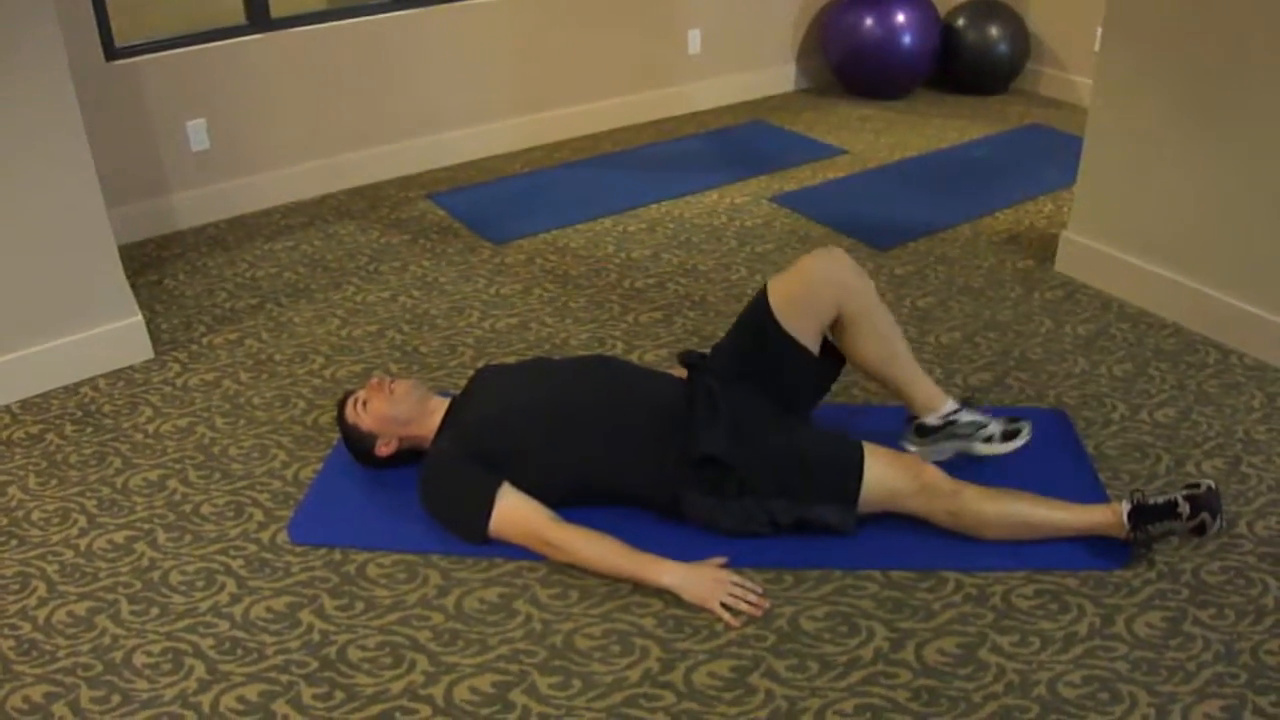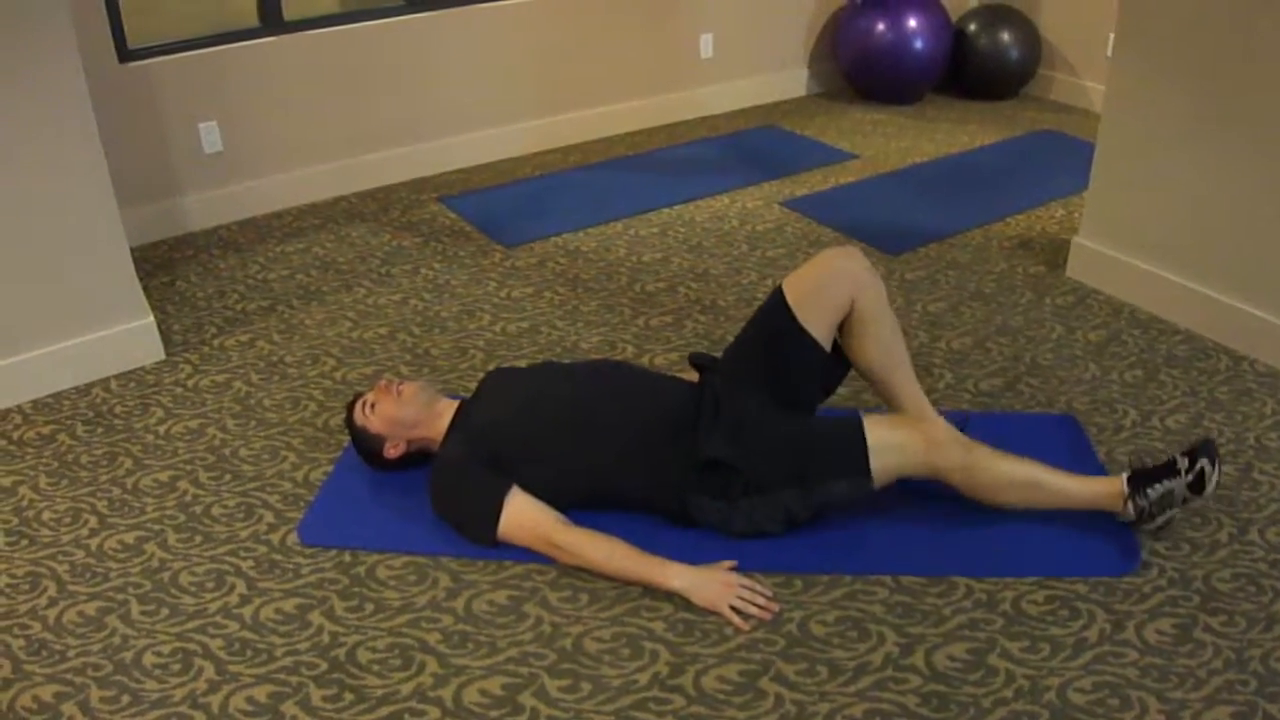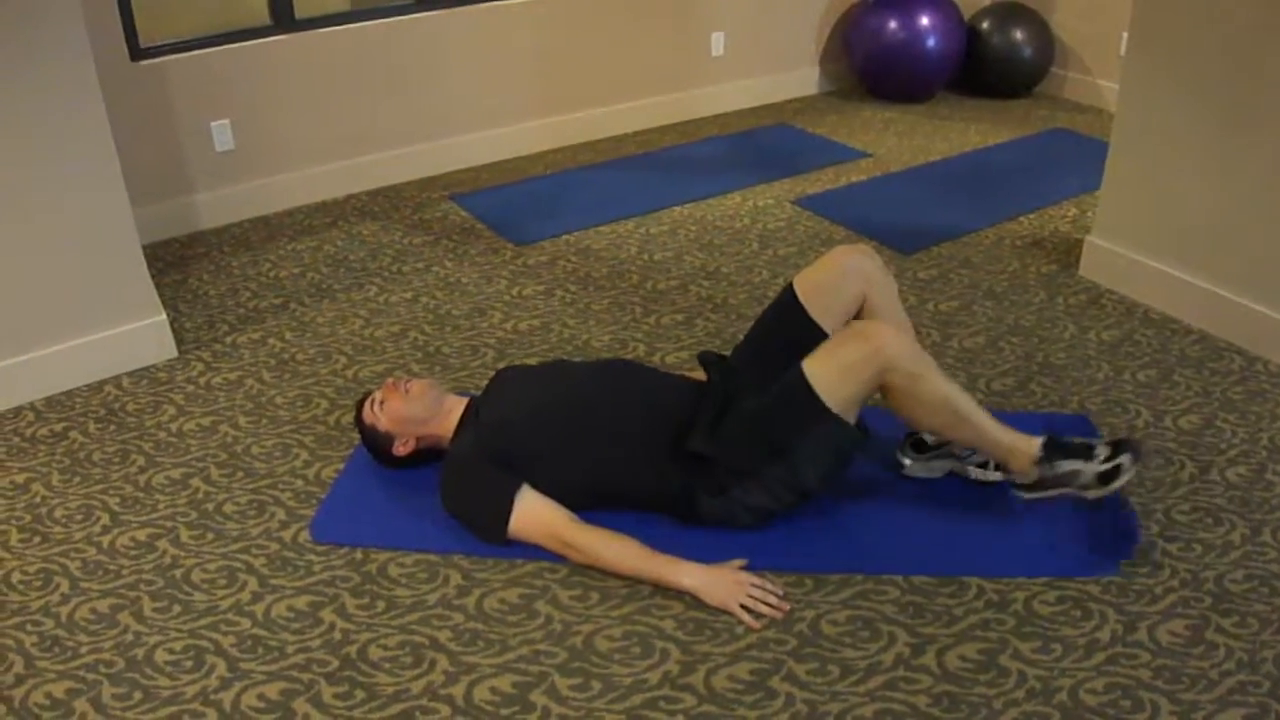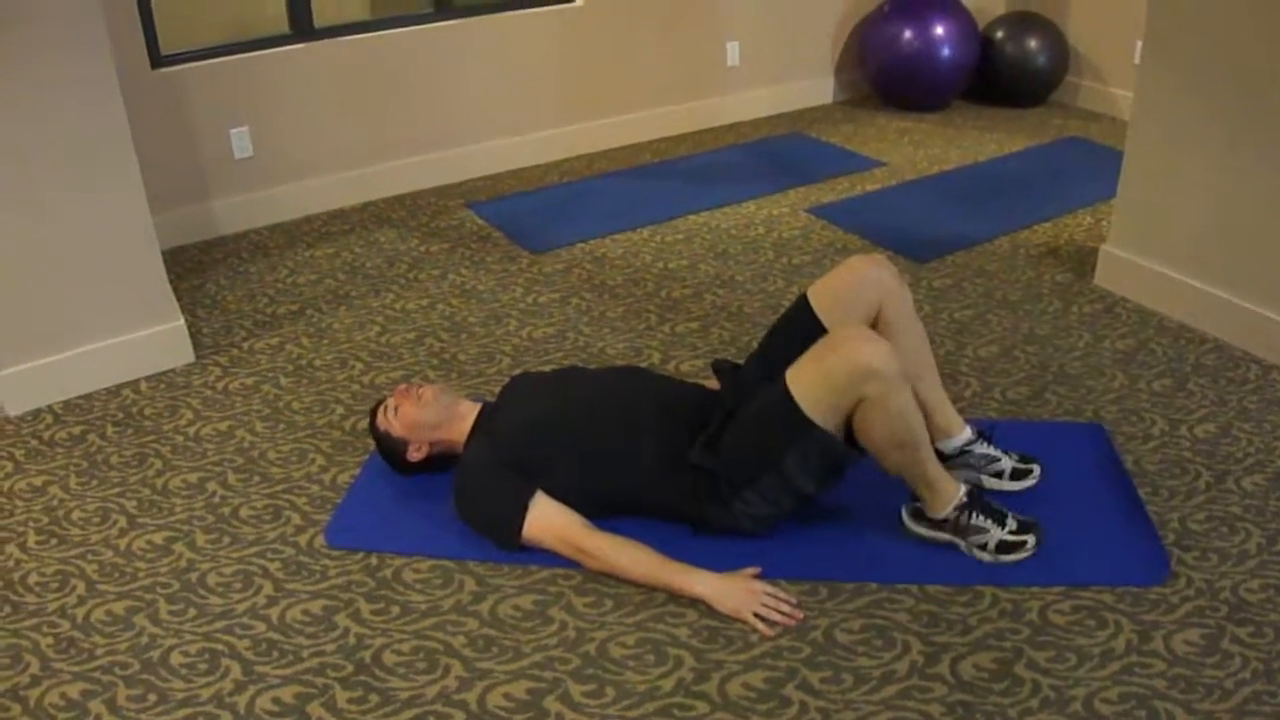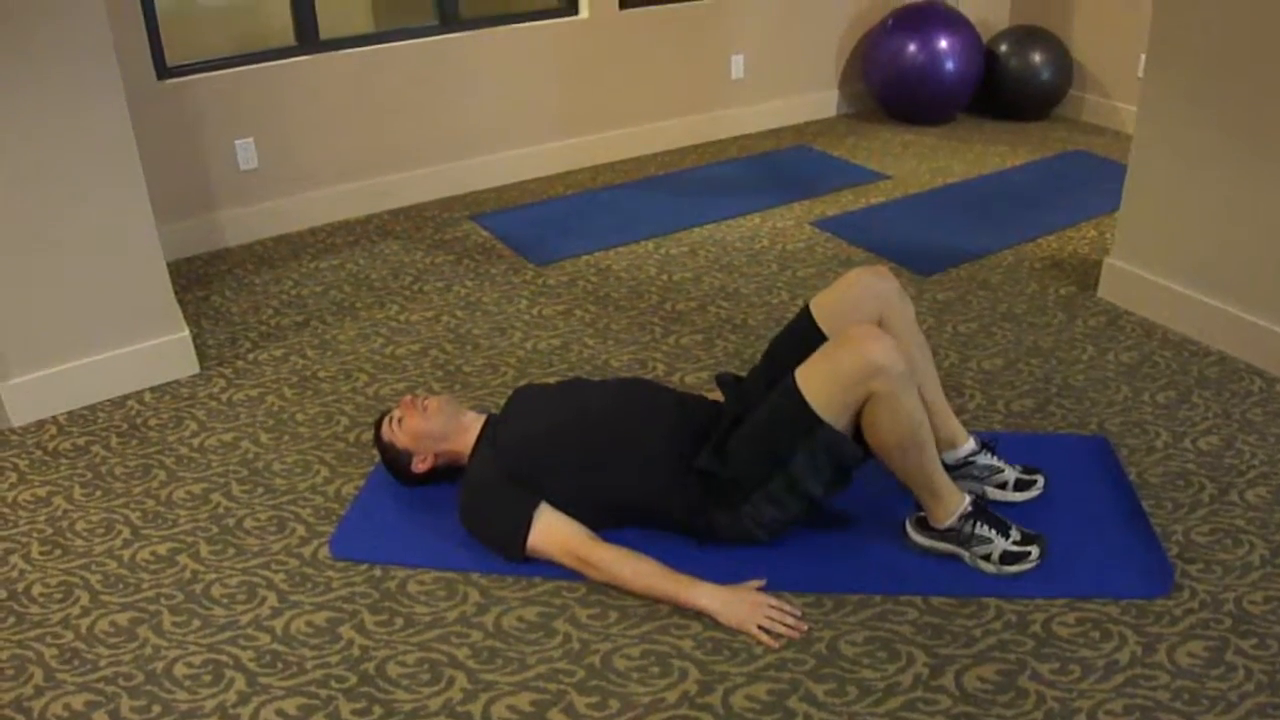
dt=0.5s
person 1, frame 1
left shoulder: (488, 385)
right shoulder: (451, 476)
right elbow: (552, 536)
left wrist: (685, 378)
right wrist: (676, 576)
left hip: (709, 392)
right hip: (711, 470)
left knee: (831, 272)
right knee: (919, 486)
left ankle: (938, 421)
right ankle: (1123, 519)
person 1, frame 2
left shoulder: (499, 388)
right shoulder: (458, 478)
right elbow: (556, 536)
left wrist: (693, 380)
right wrist: (683, 579)
left hip: (718, 399)
right hip: (722, 477)
left knee: (843, 269)
right knee: (930, 441)
left ankle: (916, 428)
right ankle: (1121, 493)
person 1, frame 3
left shoulder: (508, 385)
right shoulder: (469, 473)
right elbow: (568, 534)
left wrist: (700, 378)
right wrist: (692, 577)
left hip: (719, 394)
right hip: (725, 473)
left knee: (856, 264)
right knee: (879, 343)
left ankle: (937, 440)
right ankle: (1030, 461)
person 1, frame 4
left shoulder: (519, 392)
right shoulder: (481, 480)
right elbow: (580, 541)
left wrist: (717, 385)
right wrist: (708, 585)
left hip: (727, 404)
right hip: (730, 483)
left knee: (871, 275)
right knee: (865, 358)
left ankle: (954, 445)
right ankle: (943, 505)
person 1, frame 5
left shoulder: (526, 404)
right shoulder: (487, 491)
right elbow: (585, 553)
left wrist: (723, 397)
right wrist: (712, 598)
left hip: (730, 414)
right hip: (737, 492)
left knee: (873, 287)
right knee: (874, 356)
left ankle: (958, 454)
right ankle: (948, 516)
